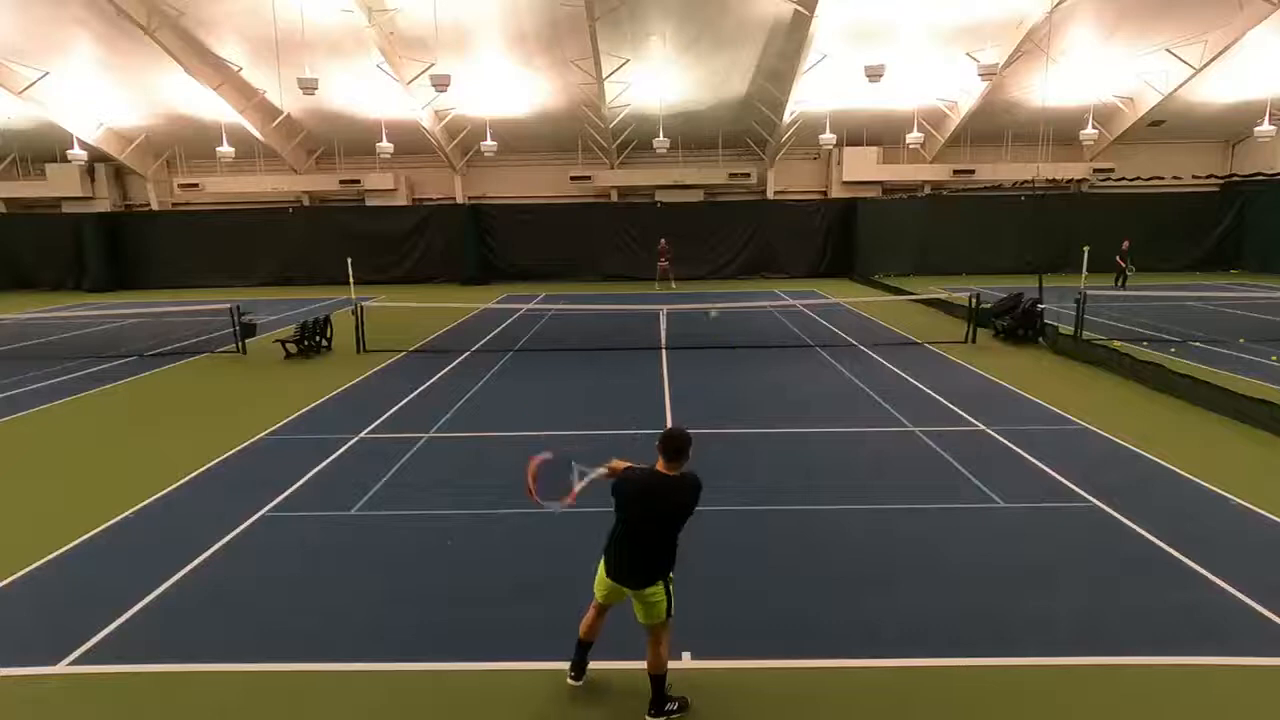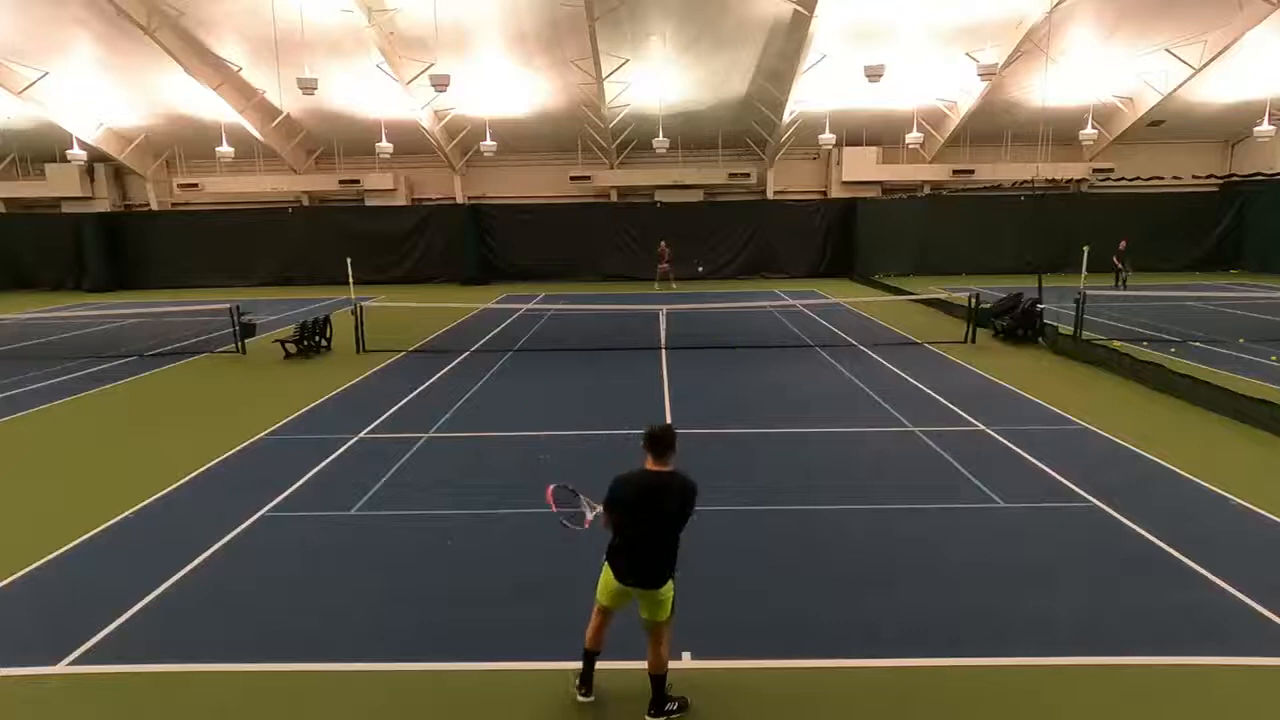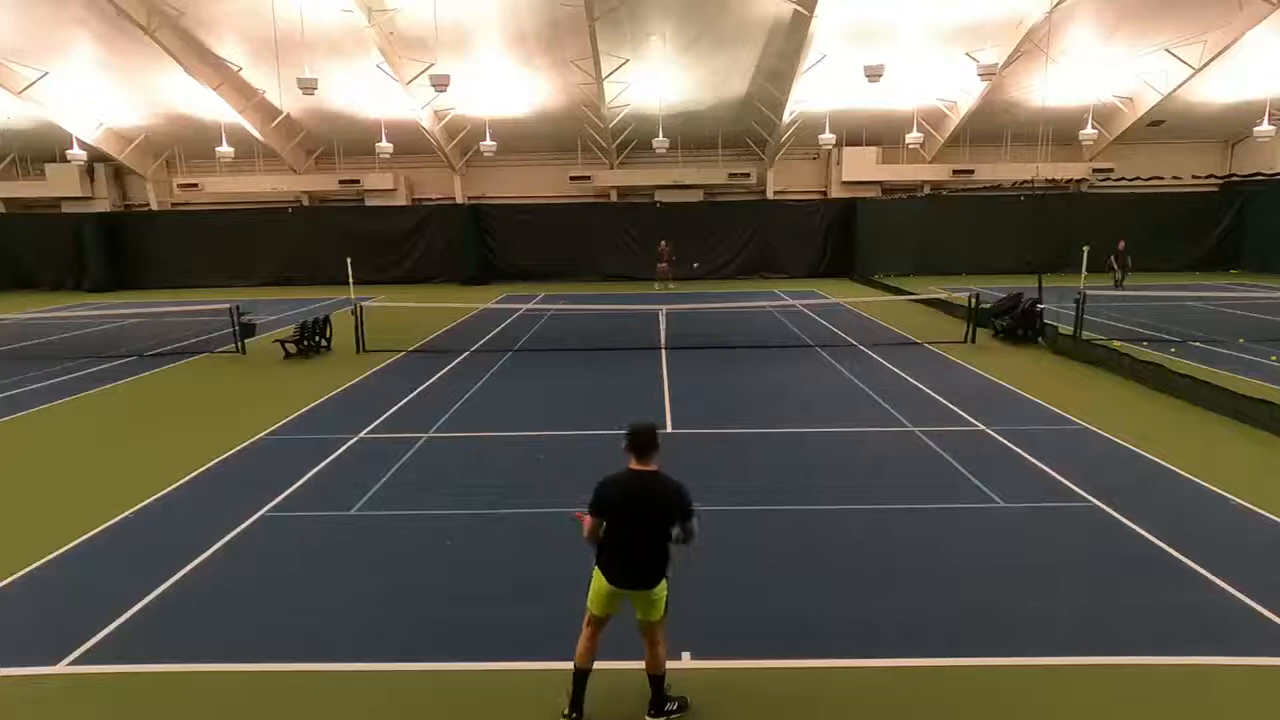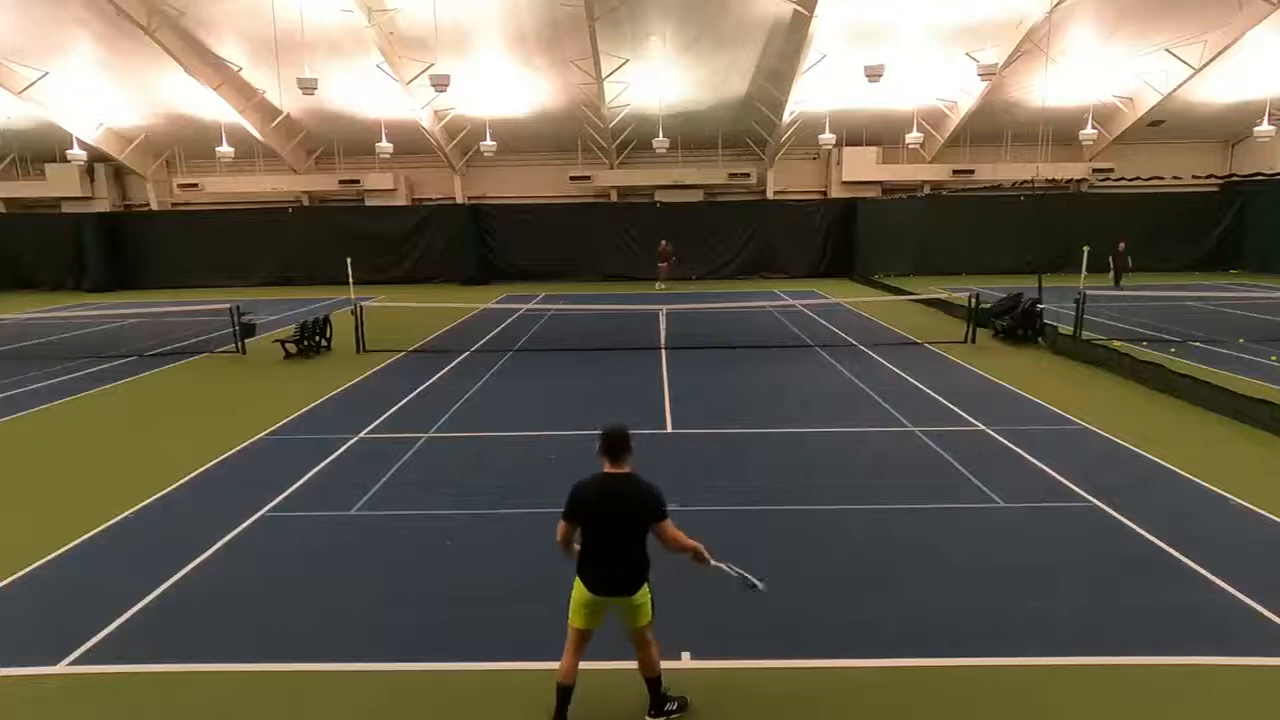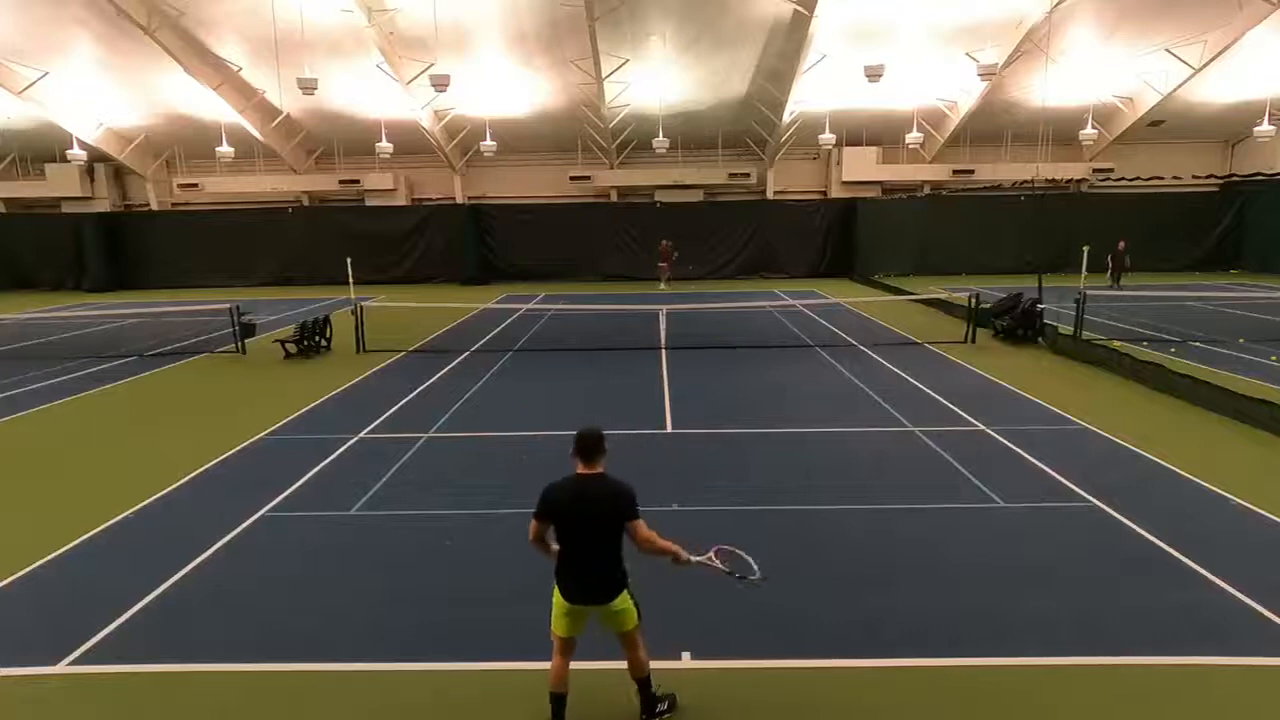
dt=0.2s
person 1, frame 1
left shoulder: (628, 479)
right shoulder: (691, 487)
left hip: (613, 565)
right hip: (651, 577)
left knee: (598, 608)
right knee: (658, 638)
left ankle: (577, 667)
person 1, frame 2
left shoulder: (622, 484)
right shoulder: (687, 488)
left elbow: (610, 523)
left hip: (618, 568)
right hip: (657, 576)
left knee: (600, 616)
right knee: (658, 638)
left ankle: (585, 683)
person 1, frame 3
left shoulder: (608, 486)
right shoulder: (674, 491)
left elbow: (590, 534)
right elbow: (688, 534)
right wrist: (673, 537)
left hip: (609, 573)
right hip: (651, 578)
left knee: (591, 631)
right knee: (654, 639)
person 1, frame 4
left shoulder: (582, 490)
right shoulder: (647, 493)
left elbow: (563, 538)
right elbow: (669, 539)
left wrist: (575, 553)
right wrist: (697, 548)
left hip: (590, 582)
right hip: (632, 584)
left knee: (573, 647)
right knee: (644, 643)
person 1, frame 5
left shoulder: (553, 492)
right shoulder: (620, 492)
left elbow: (534, 537)
right elbow: (643, 540)
right wrist: (675, 550)
left hip: (569, 589)
right hip: (611, 588)
left knee: (562, 654)
right knee: (634, 644)
